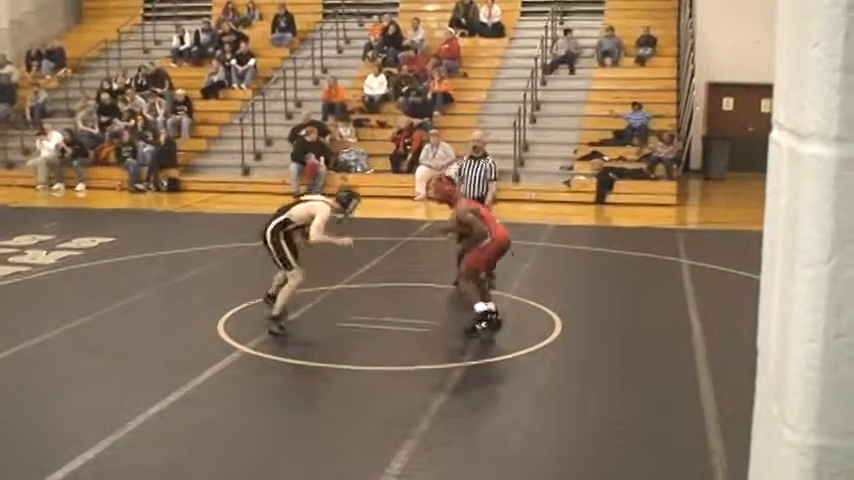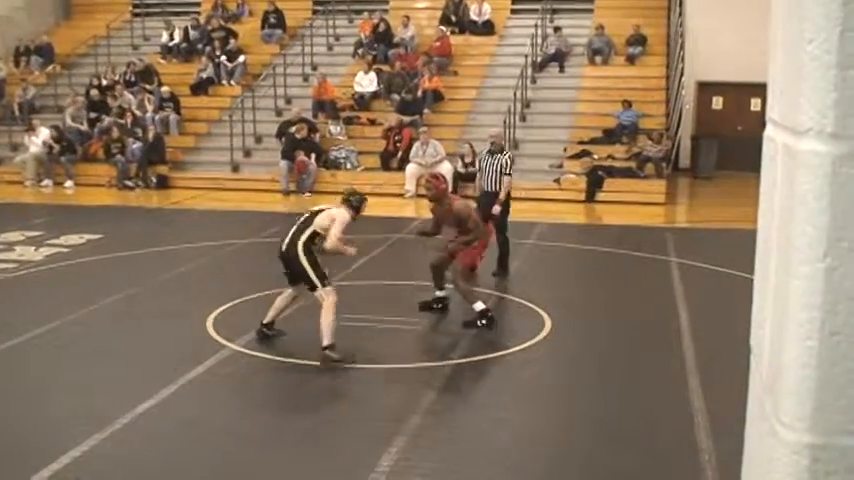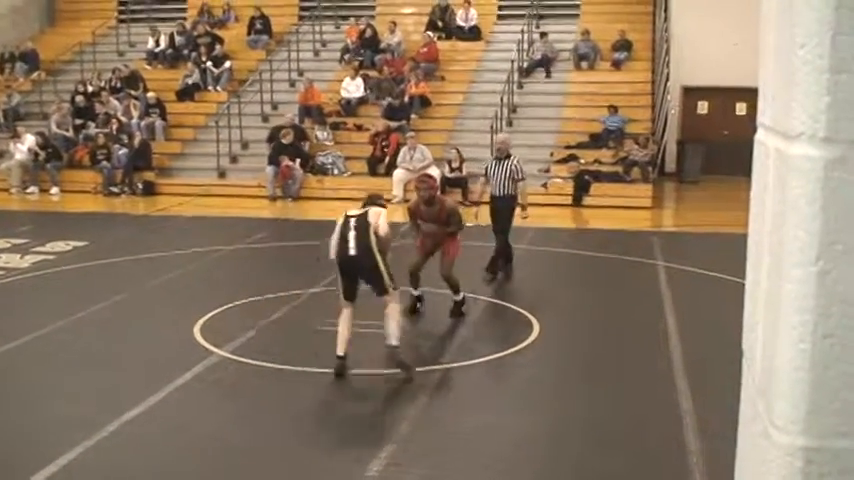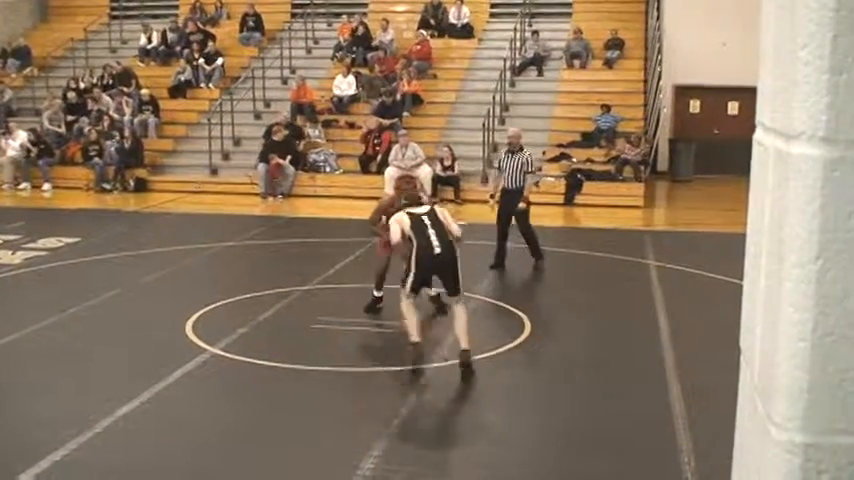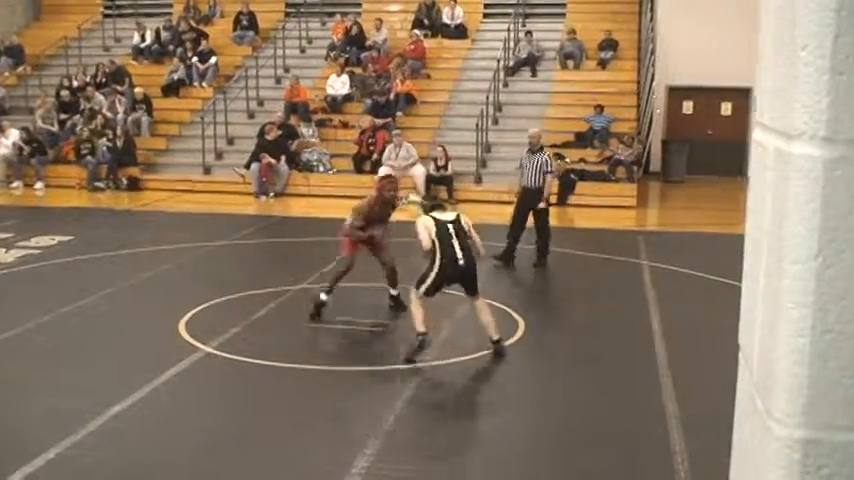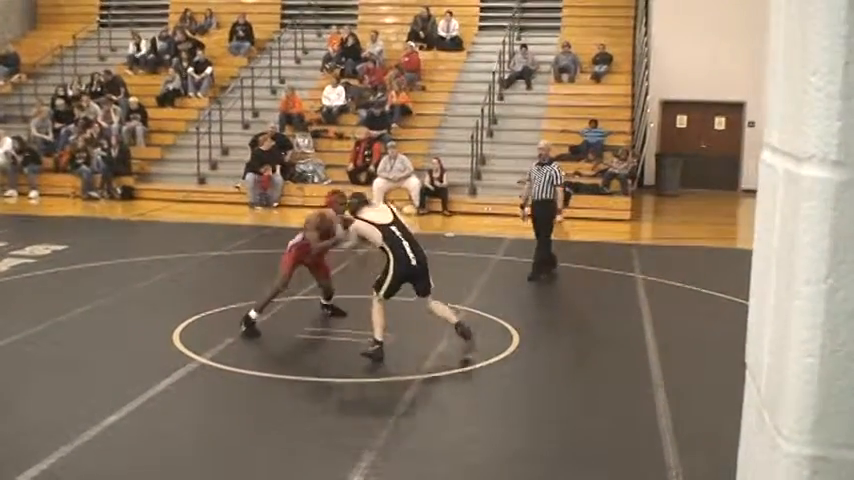
dt=0.4s
person 1, frame 1
left shoulder: (322, 202)
right shoulder: (326, 209)
right elbow: (314, 238)
right wrist: (339, 241)
left hip: (280, 231)
right hip: (274, 233)
left knee: (289, 269)
right knee: (296, 279)
left ankle: (271, 295)
right ankle: (275, 319)
person 1, frame 2
left shoulder: (324, 209)
right shoulder: (344, 215)
right elbow: (329, 246)
right wrist: (346, 251)
left hip: (287, 250)
right hip: (299, 252)
left knee: (293, 289)
right knee: (330, 300)
left ankle: (265, 327)
right ankle: (328, 350)
person 1, frame 3
left shoulder: (345, 218)
right shoulder: (380, 211)
left elbow: (333, 255)
right elbow: (383, 232)
right wrist: (385, 250)
left hip: (345, 261)
right hip: (368, 257)
left knee: (347, 309)
right knee: (393, 302)
left ankle: (340, 360)
right ankle: (394, 349)
person 1, frame 4
left shoulder: (397, 217)
right shoulder: (437, 209)
left elbow: (395, 241)
right elbow: (457, 234)
left hip: (422, 258)
right hip: (447, 255)
left knee: (407, 300)
right knee: (457, 304)
left ankle: (416, 346)
right ankle: (465, 355)
person 1, frame 5
left shoulder: (422, 221)
right shoulder: (461, 218)
left elbow: (427, 247)
right elbow: (480, 252)
left hip: (443, 266)
right hip: (468, 264)
left knee: (415, 299)
right knee: (476, 300)
left ankle: (421, 335)
right ankle: (497, 343)
person 1, frame 6
left shoulder: (357, 225)
right shoulder: (387, 207)
left elbow: (350, 244)
left hip: (399, 265)
right hip: (419, 261)
left knee: (378, 300)
right knee: (429, 302)
left ankle: (377, 345)
right ankle: (459, 326)
person 2, frame 1
left shoulder: (459, 211)
right shoulder: (463, 204)
left elbow: (482, 231)
left wrist: (466, 245)
right wrist: (453, 228)
left hip: (493, 241)
right hip: (501, 238)
left knee: (464, 278)
right knee: (474, 276)
left ankle: (484, 316)
right ankle: (490, 313)
person 2, frame 2
left shoulder: (459, 207)
right shoulder: (436, 207)
left elbow: (480, 231)
right elbow: (436, 230)
left wrist: (458, 244)
right wrist: (425, 231)
left hip: (476, 238)
right hip: (463, 237)
left knee: (457, 278)
right knee: (436, 264)
left ankle: (484, 316)
right ankle: (440, 300)
person 2, frame 3
left shoulder: (449, 206)
right shoulder: (413, 207)
left elbow: (458, 226)
right elbow: (413, 222)
left wrist: (439, 231)
right wrist: (420, 237)
left hip: (449, 236)
right hip: (429, 236)
left knee: (446, 273)
right knee: (414, 268)
left ankle: (459, 301)
right ankle: (417, 298)
person 2, frame 4
right shoulder: (386, 204)
right elbow: (372, 224)
right wrist: (385, 236)
right hip: (389, 234)
right knee: (382, 267)
left ankle: (435, 297)
right ankle: (377, 297)
person 2, frame 5
left shoulder: (393, 204)
right shoulder: (366, 206)
right elbow: (352, 233)
left wrist: (381, 233)
right wrist: (372, 233)
left hip: (372, 232)
right hip: (352, 232)
left knee: (390, 264)
right knee: (347, 266)
left ankle: (394, 297)
right ankle: (321, 301)
person 2, frame 6
left shoulder: (343, 221)
right shoulder: (314, 221)
right elbow: (315, 249)
right wrist: (336, 239)
left hip: (317, 255)
right hip: (297, 251)
left knee: (328, 289)
right knee: (279, 287)
left ankle: (327, 305)
right ankle: (249, 320)
person 3, frame 1
left shoulder: (490, 163)
right shoulder: (463, 162)
left elbow: (492, 188)
right elbow: (457, 183)
left wrist: (487, 208)
left hip: (481, 204)
person 3, frame 2
left shoulder: (506, 158)
right shoulder: (483, 155)
left elbow: (506, 183)
left wrist: (499, 204)
right wrist: (479, 198)
left hip: (499, 199)
right hip: (484, 197)
left knee: (500, 234)
left ankle: (502, 268)
person 3, frame 3
left shoulder: (514, 163)
right shoulder: (490, 162)
left elbow: (521, 186)
right elbow: (483, 183)
left wrist: (523, 207)
right wrist: (477, 203)
left hip: (508, 201)
right hip: (494, 200)
left knee: (501, 234)
right knee: (498, 233)
left ankle: (492, 269)
right ankle: (507, 263)
person 3, frame 4
left shoulder: (526, 156)
right shoulder: (503, 155)
left elbow: (529, 180)
right elbow: (497, 176)
left wrist: (524, 200)
right wrist: (492, 196)
left hip: (519, 194)
right hip: (505, 194)
left knee: (524, 227)
right knee: (501, 227)
left ankle: (538, 256)
right ankle: (499, 261)
person 3, frame 5
left shoulder: (545, 156)
right shoulder: (525, 154)
left elbow: (549, 180)
left wrist: (545, 200)
right wrist: (518, 195)
left hip: (539, 194)
right hip: (525, 193)
left knee: (541, 227)
right knee: (516, 224)
left ankle: (542, 258)
right ankle: (507, 256)
person 3, frame 6
left shoulder: (555, 168)
right shoulder: (534, 166)
left elbow: (559, 191)
right elbow: (528, 187)
left wrist: (559, 212)
right wrist: (523, 206)
left hip: (548, 206)
right hip: (535, 205)
left knee: (543, 239)
right knee: (541, 238)
left ankle: (538, 270)
right ankle: (550, 264)
